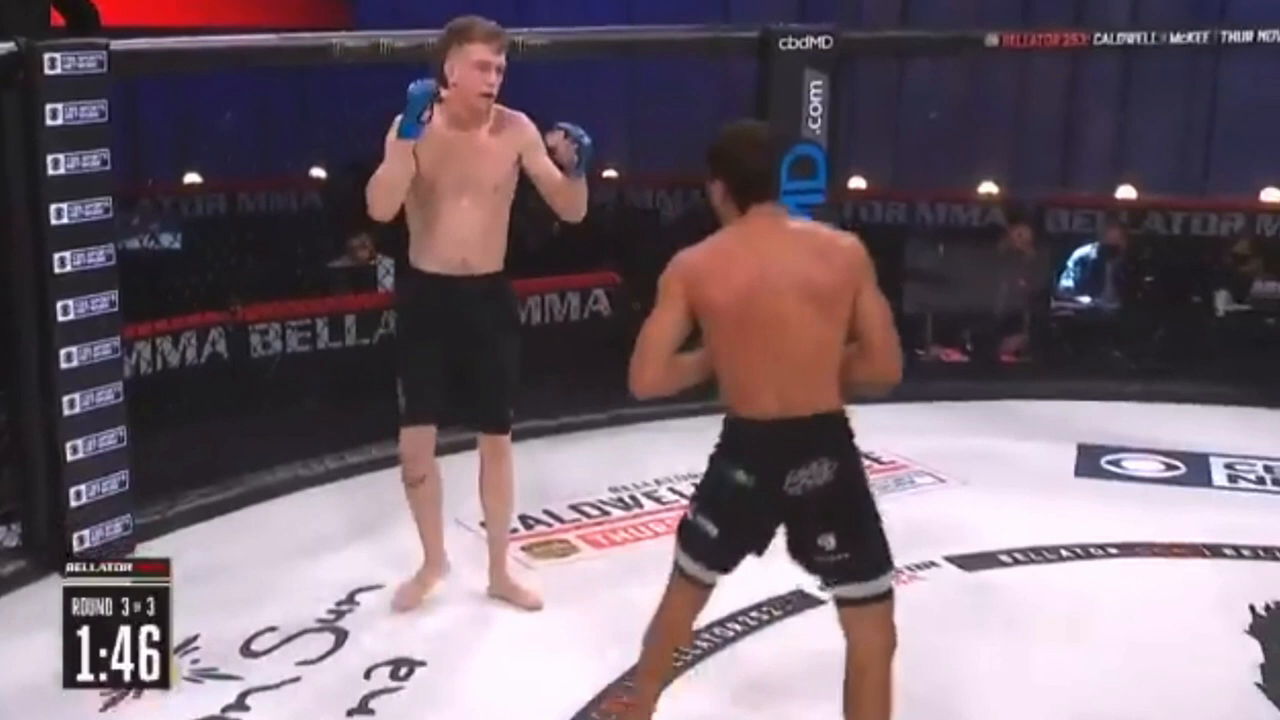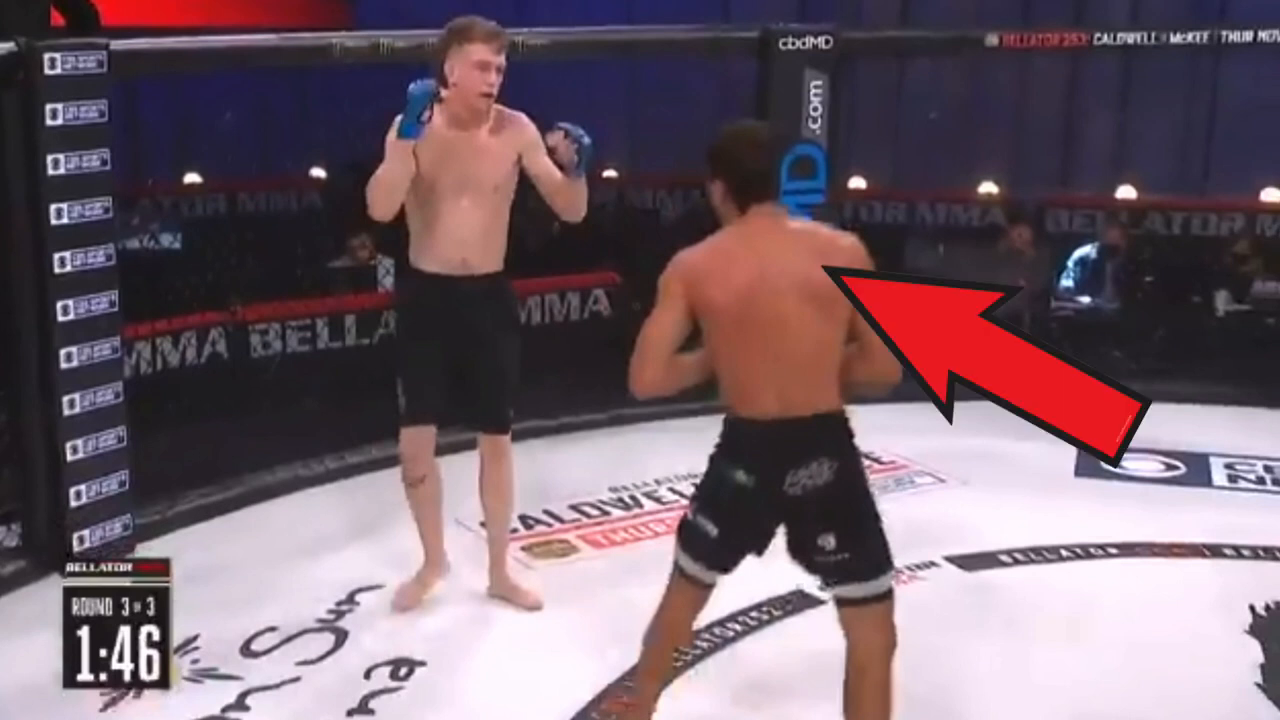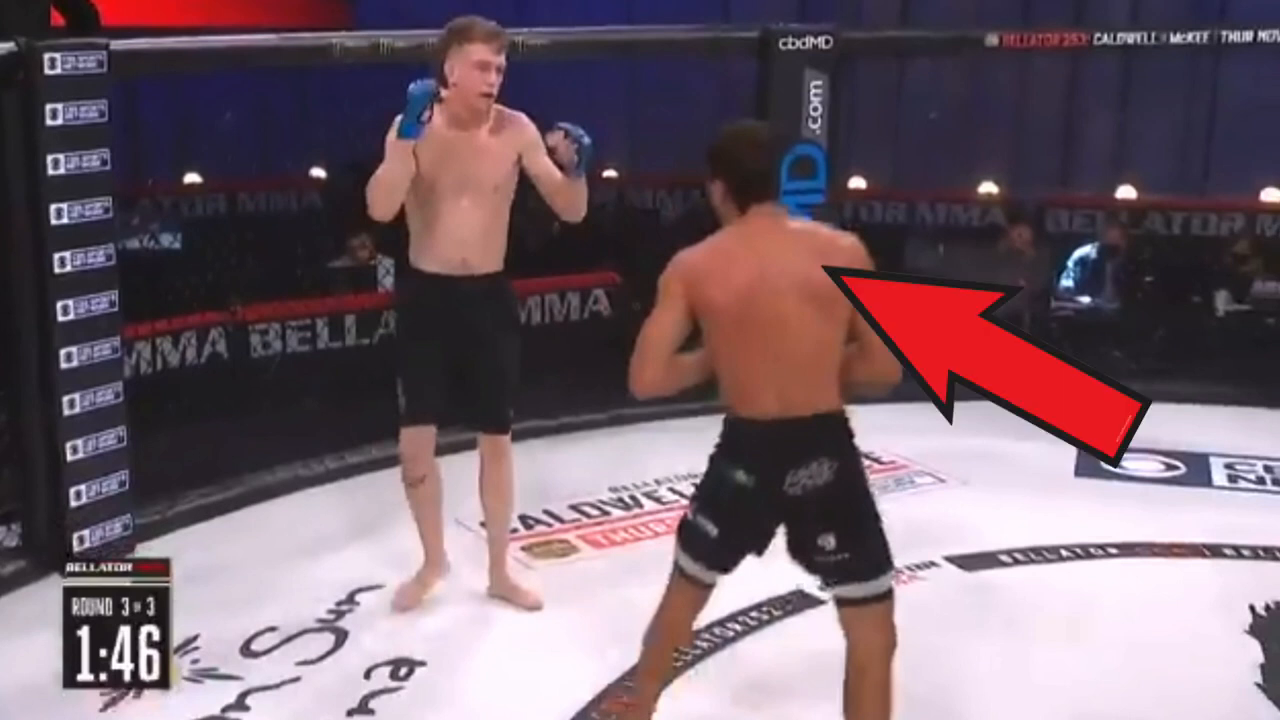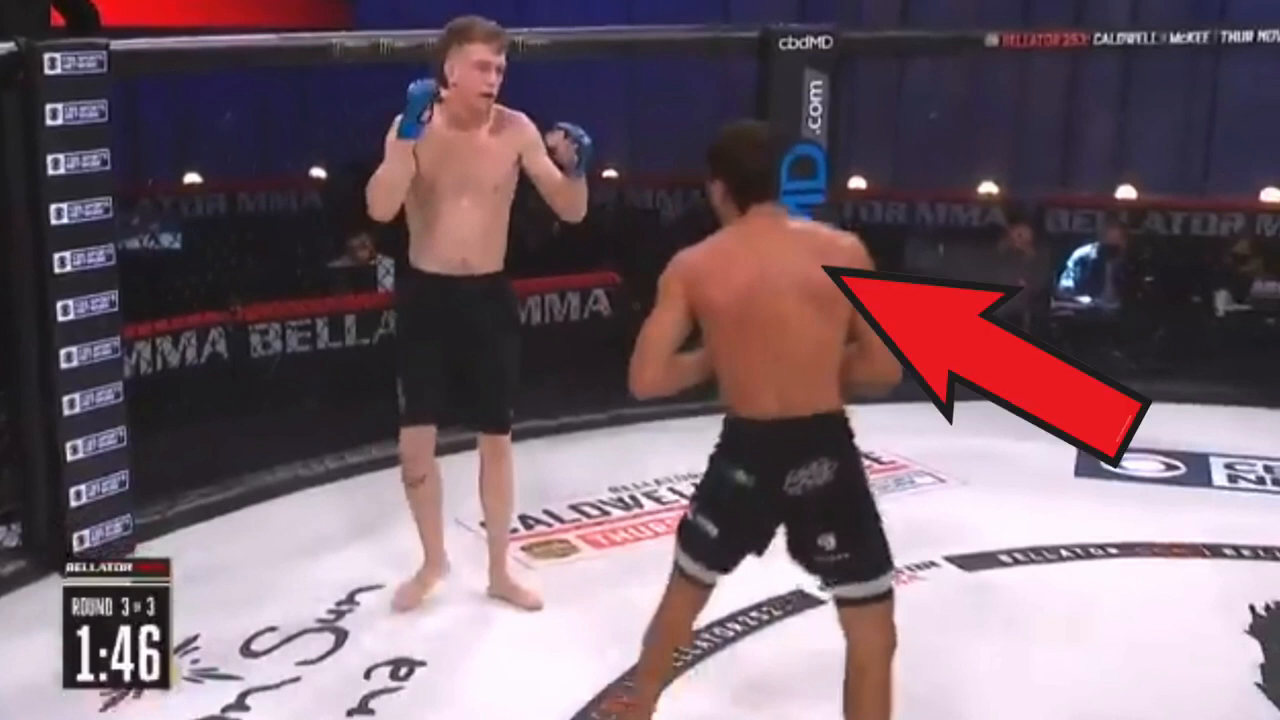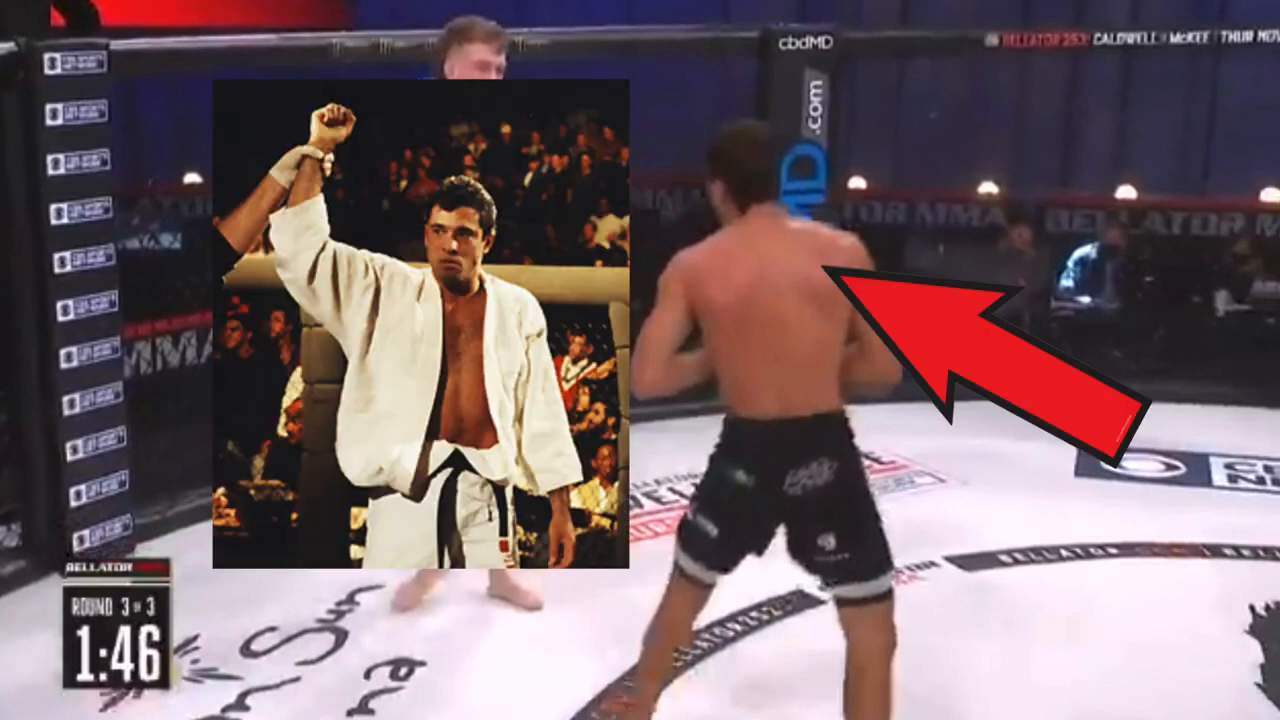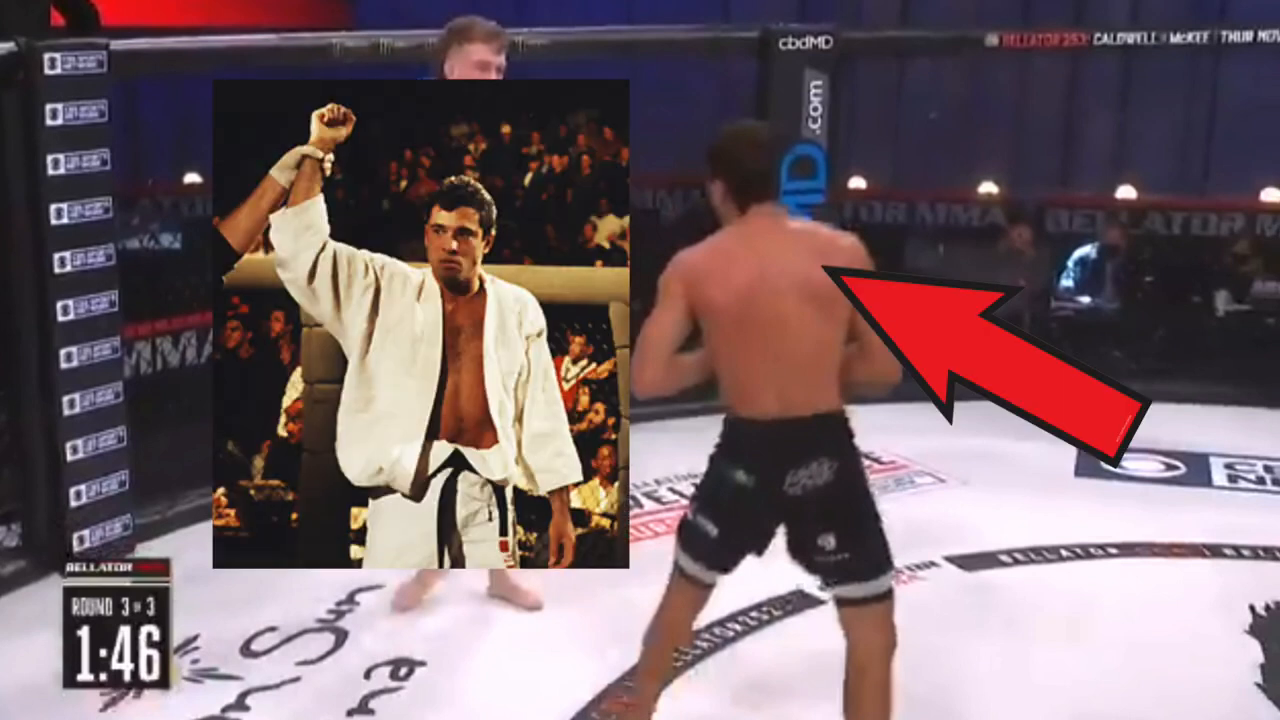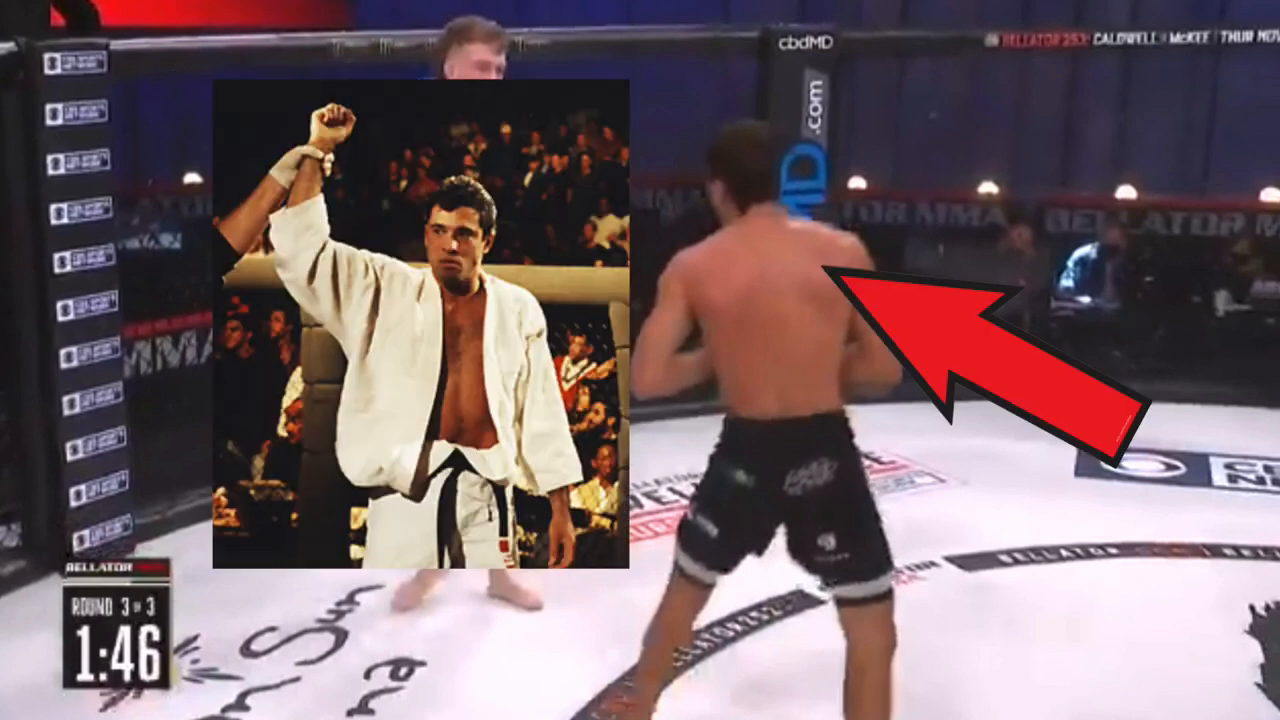
dt=0.7s
person 1, frame 1
left shoulder: (692, 266)
right shoulder: (845, 251)
left elbow: (646, 380)
right elbow: (885, 368)
left hip: (746, 452)
right hip: (825, 452)
left knee: (684, 590)
right knee: (872, 629)
person 1, frame 2
left shoulder: (692, 266)
right shoulder: (844, 251)
left elbow: (646, 379)
right elbow: (886, 368)
left hip: (745, 453)
right hip: (825, 453)
left knee: (683, 591)
right knee: (872, 631)
person 1, frame 3
left shoulder: (692, 267)
right shoulder: (843, 250)
left elbow: (646, 379)
right elbow: (885, 369)
left hip: (745, 452)
right hip: (824, 452)
left knee: (683, 591)
right knee: (872, 630)
person 1, frame 4
left shoulder: (691, 266)
right shoulder: (843, 251)
left elbow: (646, 379)
right elbow: (885, 369)
left hip: (745, 453)
right hip: (824, 452)
left knee: (683, 591)
right knee: (871, 631)
person 1, frame 5
left shoulder: (691, 266)
right shoulder: (844, 250)
left elbow: (646, 380)
right elbow: (885, 369)
left hip: (745, 451)
right hip: (824, 452)
left knee: (683, 591)
right knee: (871, 632)
person 1, frame 6
left shoulder: (692, 266)
right shoulder: (843, 251)
left elbow: (646, 380)
right elbow: (885, 368)
left hip: (745, 452)
right hip: (825, 452)
left knee: (683, 592)
right knee: (872, 632)
person 1, frame 7
left shoulder: (692, 266)
right shoulder: (844, 250)
left elbow: (647, 379)
right elbow: (885, 369)
left hip: (745, 452)
right hip: (825, 452)
left knee: (683, 591)
right knee: (872, 632)
person 2, frame 1
left shoulder: (515, 130)
right shoulder: (412, 127)
left elbow: (571, 212)
right elbow: (380, 210)
left wrist: (574, 168)
right wrist: (409, 131)
left hip: (489, 296)
right hip: (425, 295)
left knee: (496, 440)
right knee: (414, 442)
left ankle: (499, 571)
right ankle: (433, 561)
person 2, frame 2
left shoulder: (515, 130)
right shoulder: (411, 127)
left elbow: (571, 212)
right elbow: (380, 209)
left wrist: (574, 168)
right wrist: (410, 131)
left hip: (489, 297)
right hip: (425, 295)
left knee: (496, 441)
right knee: (414, 443)
left ankle: (499, 570)
right ankle: (433, 561)
person 2, frame 3
left shoulder: (516, 131)
right shoulder: (411, 127)
left elbow: (572, 212)
right elbow: (380, 210)
left wrist: (574, 167)
right wrist: (409, 132)
left hip: (489, 297)
right hip: (425, 295)
left knee: (496, 440)
right knee: (415, 443)
left ankle: (499, 569)
right ankle: (433, 561)
person 2, frame 4
left shoulder: (516, 131)
right shoulder: (411, 126)
left elbow: (572, 211)
right elbow: (380, 209)
left wrist: (574, 166)
right wrist: (409, 133)
left hip: (489, 297)
right hip: (425, 295)
left knee: (496, 441)
right knee: (415, 443)
left ankle: (499, 571)
right ankle: (432, 562)
person 2, frame 5
left shoulder: (518, 310)
right shoulder: (385, 290)
left elbow: (541, 411)
right elbow: (302, 250)
left wrist: (561, 511)
right wrist: (317, 151)
left hip: (482, 489)
right hip: (405, 489)
left knee: (495, 603)
right knee: (395, 604)
person 2, frame 6
left shoulder: (517, 309)
right shoulder: (384, 291)
left elbow: (540, 411)
right elbow: (301, 250)
left wrist: (561, 510)
right wrist: (318, 150)
left hip: (483, 493)
right hip: (405, 493)
person 2, frame 7
left shoulder: (517, 309)
right shoulder: (385, 290)
left elbow: (540, 411)
right elbow: (301, 249)
left wrist: (561, 509)
right wrist: (318, 151)
left hip: (482, 492)
right hip: (405, 492)
